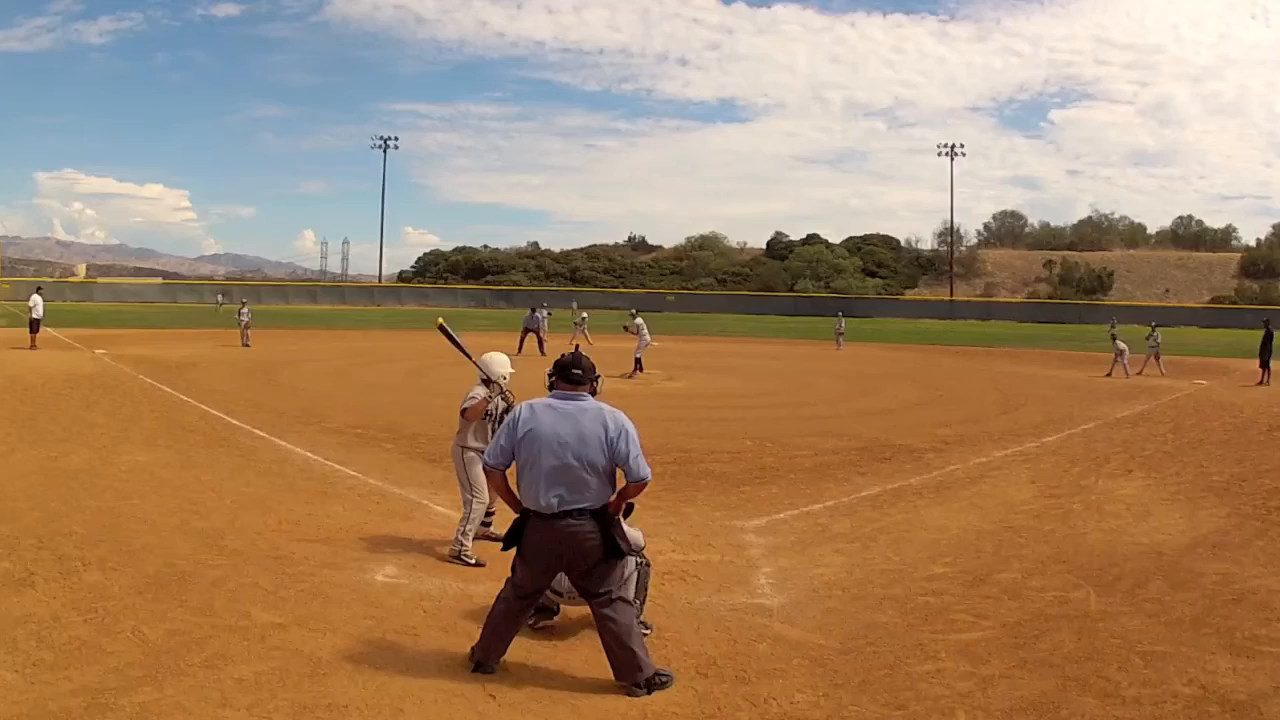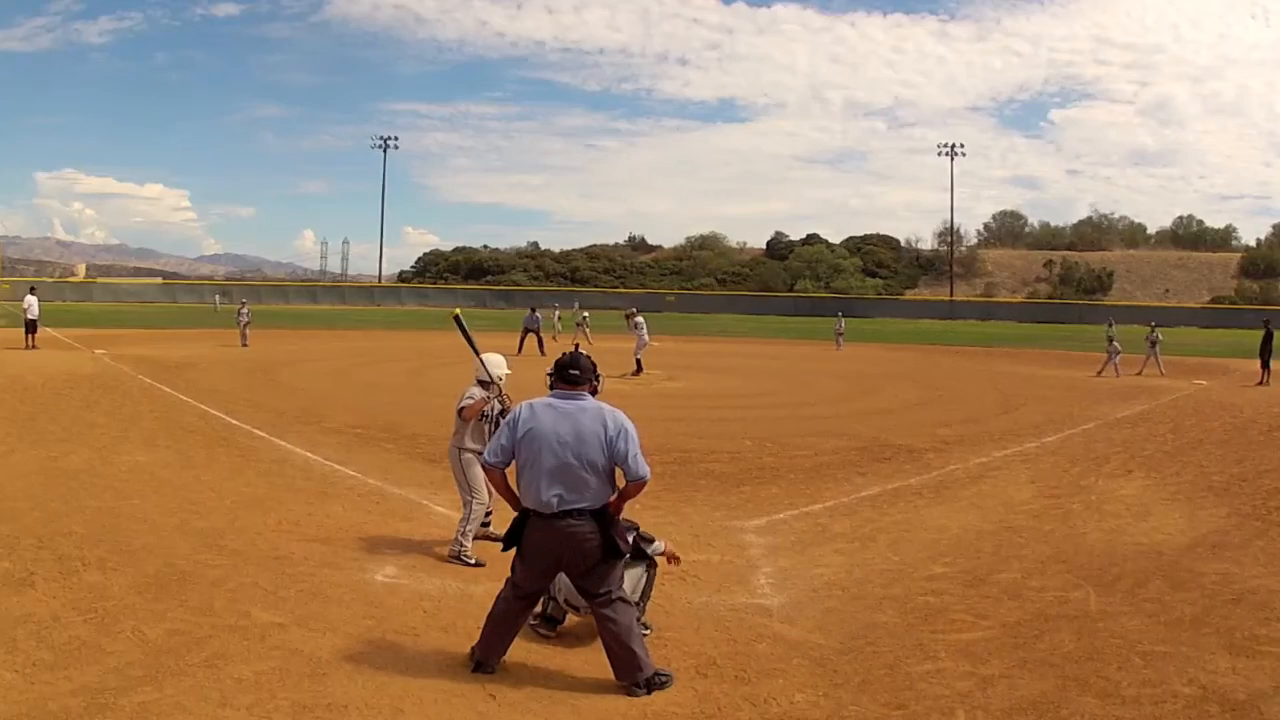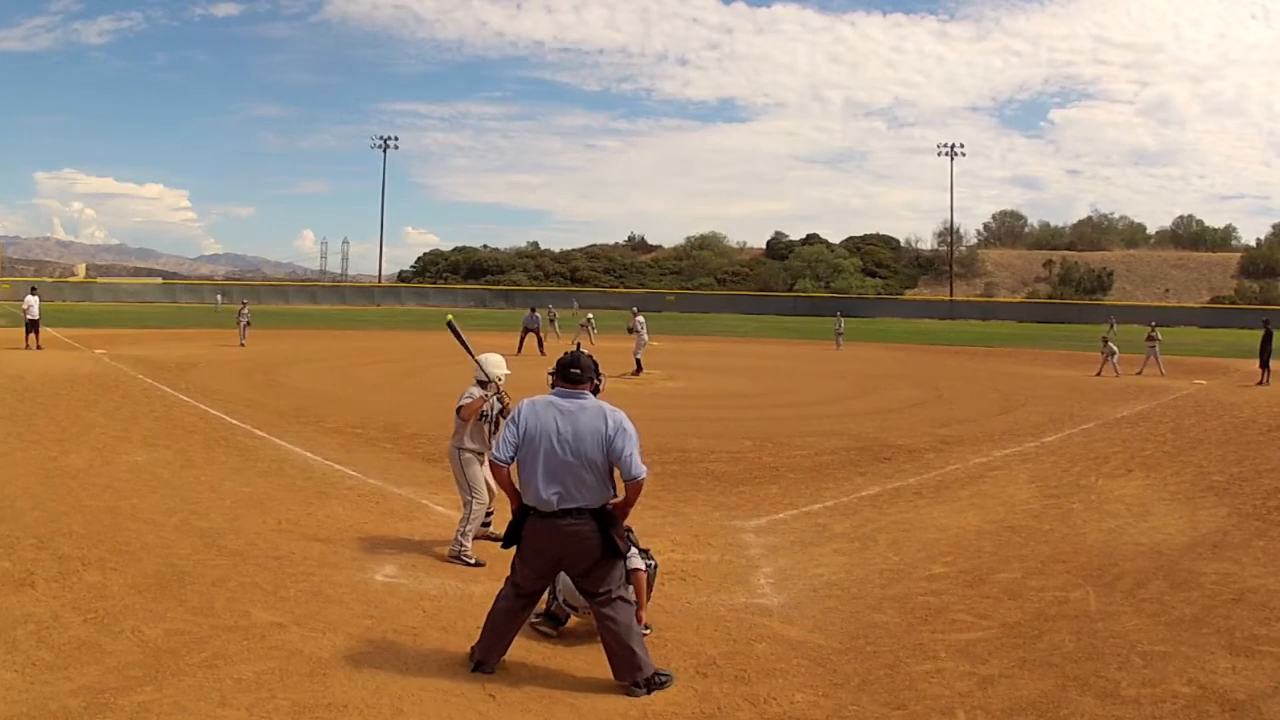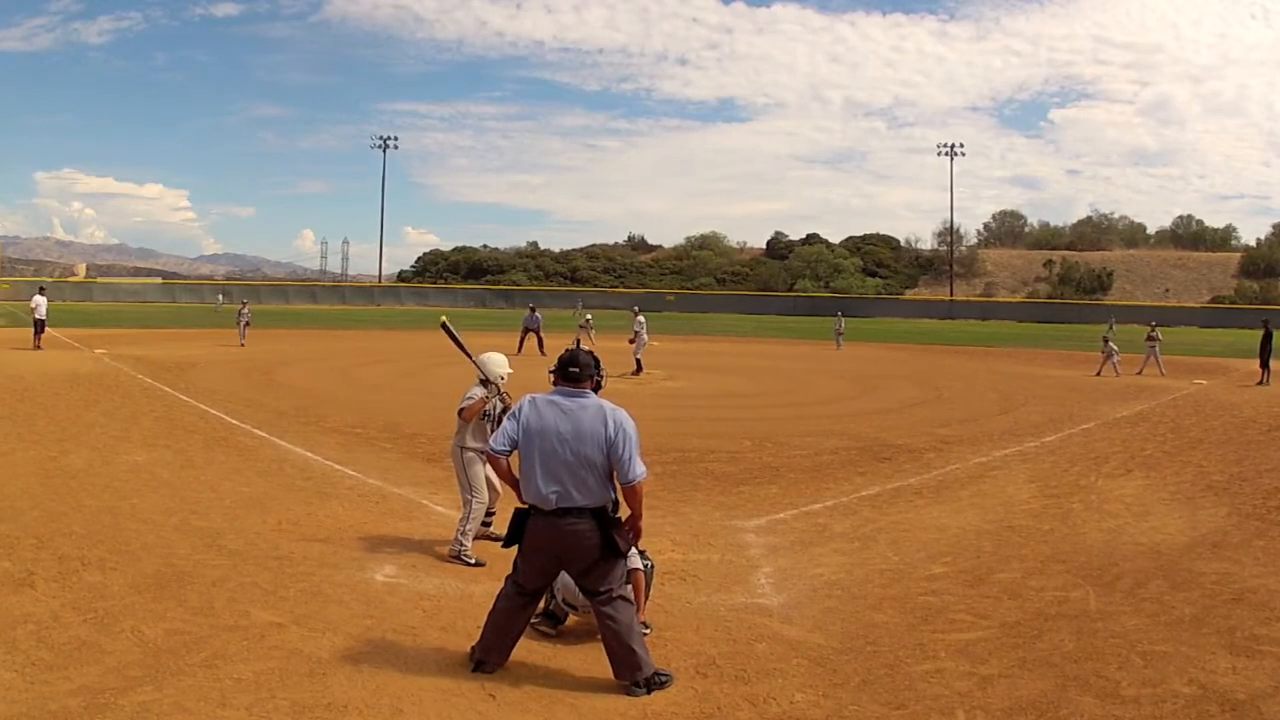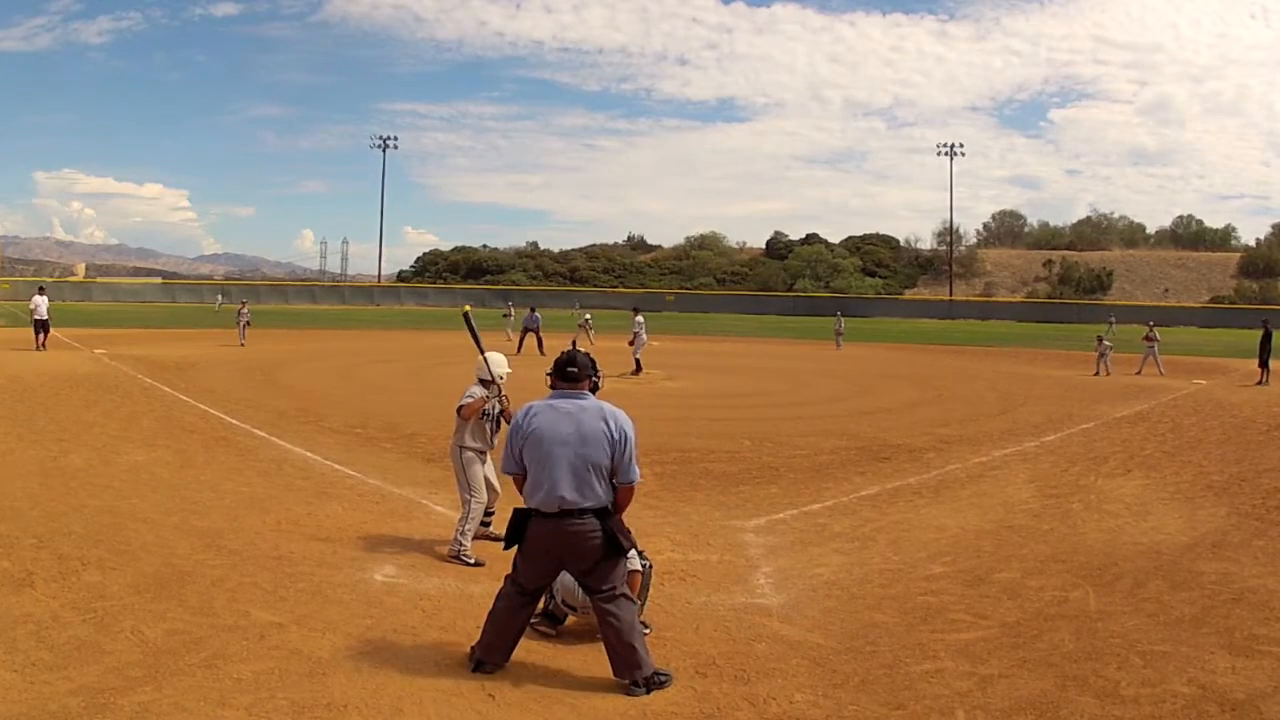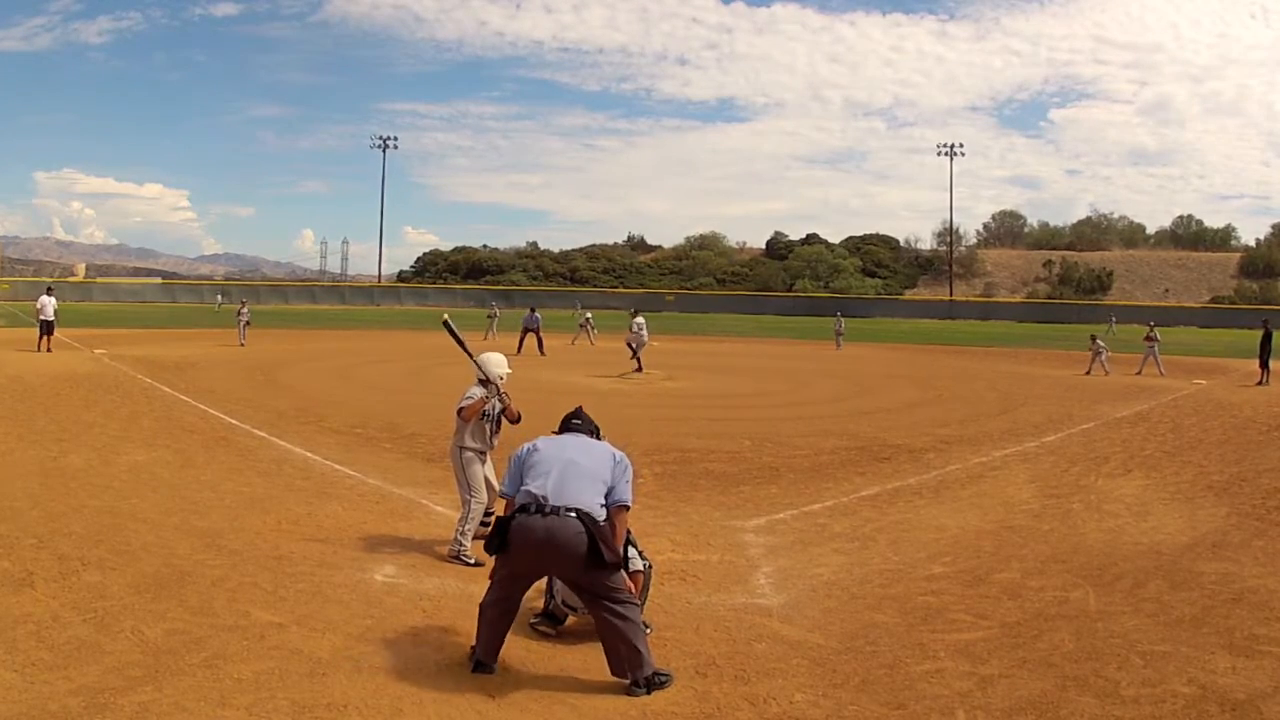
dt=0.7s
person 1, frame 1
left shoulder: (524, 413)
right shoulder: (612, 419)
left elbow: (492, 466)
right elbow: (640, 478)
left wrist: (517, 505)
right wrist: (618, 502)
left hip: (539, 528)
right hip: (592, 530)
left knee: (517, 594)
right knee: (611, 602)
left ankle: (484, 657)
right ankle: (640, 676)
person 1, frame 2
left shoulder: (524, 413)
right shoulder: (612, 419)
left elbow: (492, 464)
right elbow: (639, 477)
left wrist: (516, 503)
right wrist: (618, 501)
left hip: (538, 527)
right hip: (591, 530)
left knee: (517, 595)
right knee: (610, 602)
left ankle: (485, 657)
right ankle: (640, 676)
person 1, frame 3
left shoulder: (526, 410)
right shoulder: (612, 418)
left elbow: (498, 462)
right elbow: (635, 476)
left wrist: (514, 498)
right wrist: (626, 505)
left hip: (538, 525)
right hip: (590, 528)
left knee: (517, 593)
right knee: (610, 601)
left ankle: (484, 656)
right ankle: (640, 675)
person 1, frame 4
left shoulder: (528, 408)
right shoulder: (614, 417)
left elbow: (495, 452)
right elbow: (631, 479)
left wrist: (517, 486)
right wrist: (637, 516)
left hip: (540, 525)
right hip: (592, 527)
left knee: (519, 592)
right knee: (611, 600)
left ankle: (486, 657)
right ankle: (640, 675)
person 1, frame 5
left shoulder: (527, 415)
right shoulder: (614, 418)
left elbow: (518, 478)
right elbow: (627, 485)
right wrist: (610, 521)
left hip: (540, 526)
right hip: (593, 528)
left knee: (518, 592)
right knee: (614, 599)
left ankle: (486, 657)
right ankle: (641, 675)
person 1, frame 6
left shoulder: (530, 447)
right shoulder: (614, 455)
left elbow: (510, 503)
right elbow: (617, 515)
left wrist: (508, 548)
right wrist: (615, 565)
left hip: (525, 527)
right hip: (578, 533)
left knee: (502, 592)
right knee: (618, 600)
person 2, frame 1
left shoulder: (498, 394)
right shoulder: (478, 393)
right elbow: (468, 415)
left wrist: (511, 405)
right wrist: (489, 396)
left hip: (484, 452)
right hip: (468, 452)
left knee: (492, 492)
right knee: (478, 499)
left ankle: (483, 529)
right ankle: (460, 549)
person 2, frame 2
left shoulder: (493, 395)
right shoulder: (474, 393)
right elbow: (465, 415)
left wrist: (507, 409)
right wrist: (488, 397)
left hip: (480, 453)
right hip: (465, 453)
left knee: (488, 493)
right knee: (478, 500)
left ankle: (483, 529)
right ankle: (459, 550)
person 2, frame 3
left shoulder: (494, 396)
right shoulder: (473, 393)
right elbow: (463, 414)
left wrist: (506, 406)
right wrist: (486, 396)
left hip: (480, 453)
right hip: (465, 453)
left knee: (490, 493)
right knee: (478, 500)
left ankle: (482, 529)
right ankle: (459, 550)
person 2, frame 4
left shoulder: (496, 394)
right shoulder: (476, 393)
right elbow: (464, 415)
left wrist: (508, 406)
right wrist: (487, 397)
left hip: (483, 452)
right hip: (467, 452)
left knee: (494, 491)
right knee: (478, 499)
left ankle: (483, 529)
right ankle: (459, 549)
person 2, frame 5
left shoulder: (496, 394)
right shoulder: (475, 392)
left elbow: (512, 421)
right elbow: (464, 413)
left wrist: (506, 408)
right wrist: (487, 397)
left hip: (482, 452)
right hip: (466, 452)
left knee: (493, 492)
right knee: (476, 499)
left ankle: (482, 529)
right ankle: (459, 549)
person 2, frame 6
left shoulder: (497, 394)
right shoulder: (475, 393)
left elbow: (515, 419)
right elbow: (464, 415)
left wrist: (508, 404)
right wrist: (486, 397)
left hip: (482, 452)
right hip: (466, 452)
left knee: (492, 493)
right knee: (476, 499)
left ankle: (481, 529)
right ankle: (458, 549)
